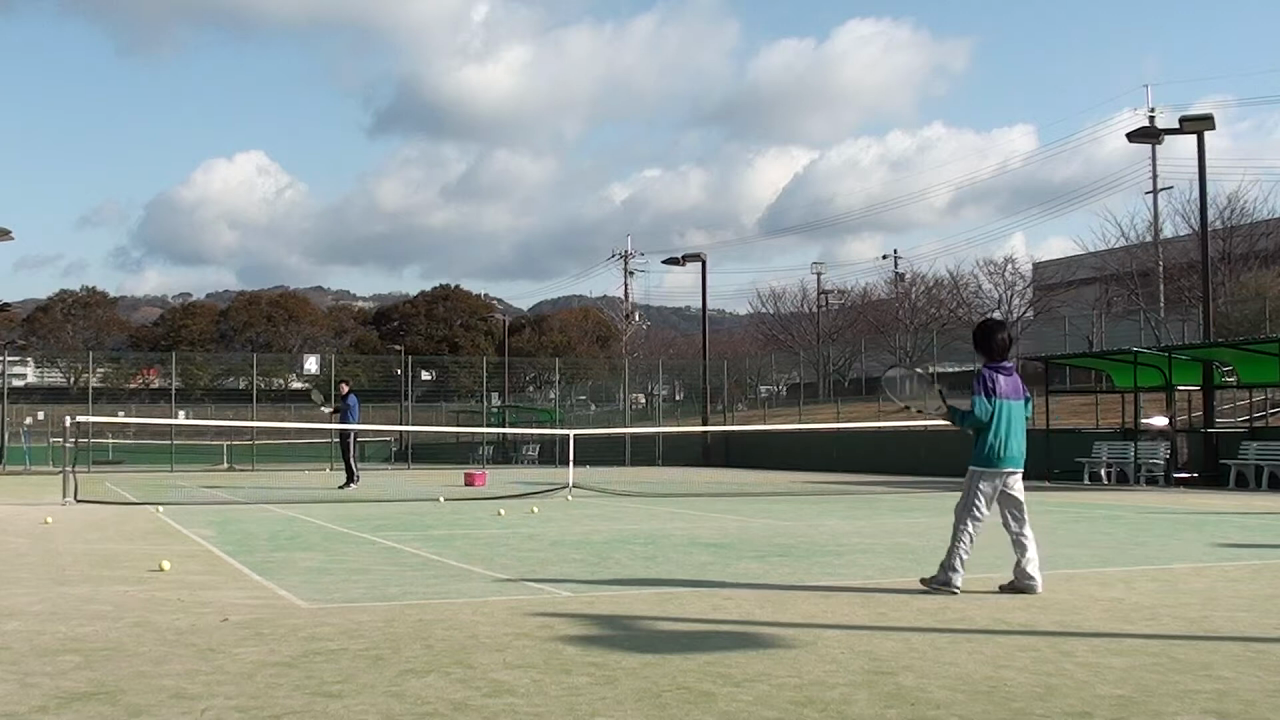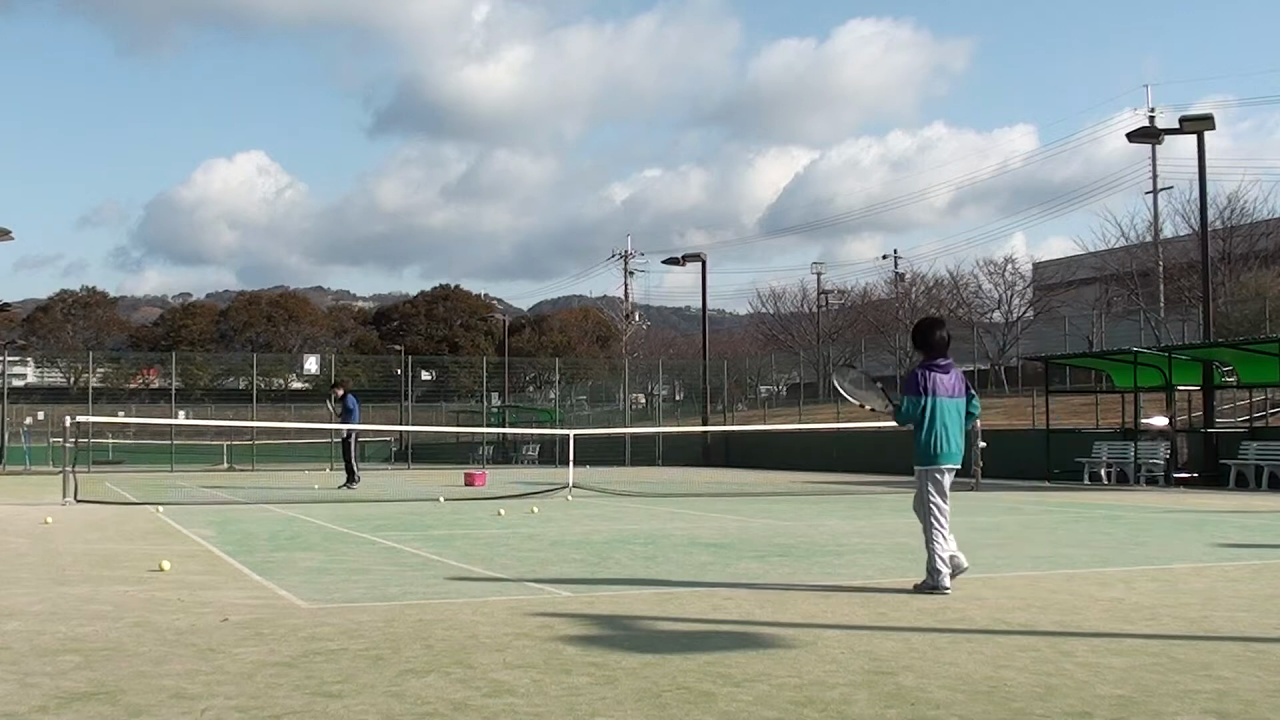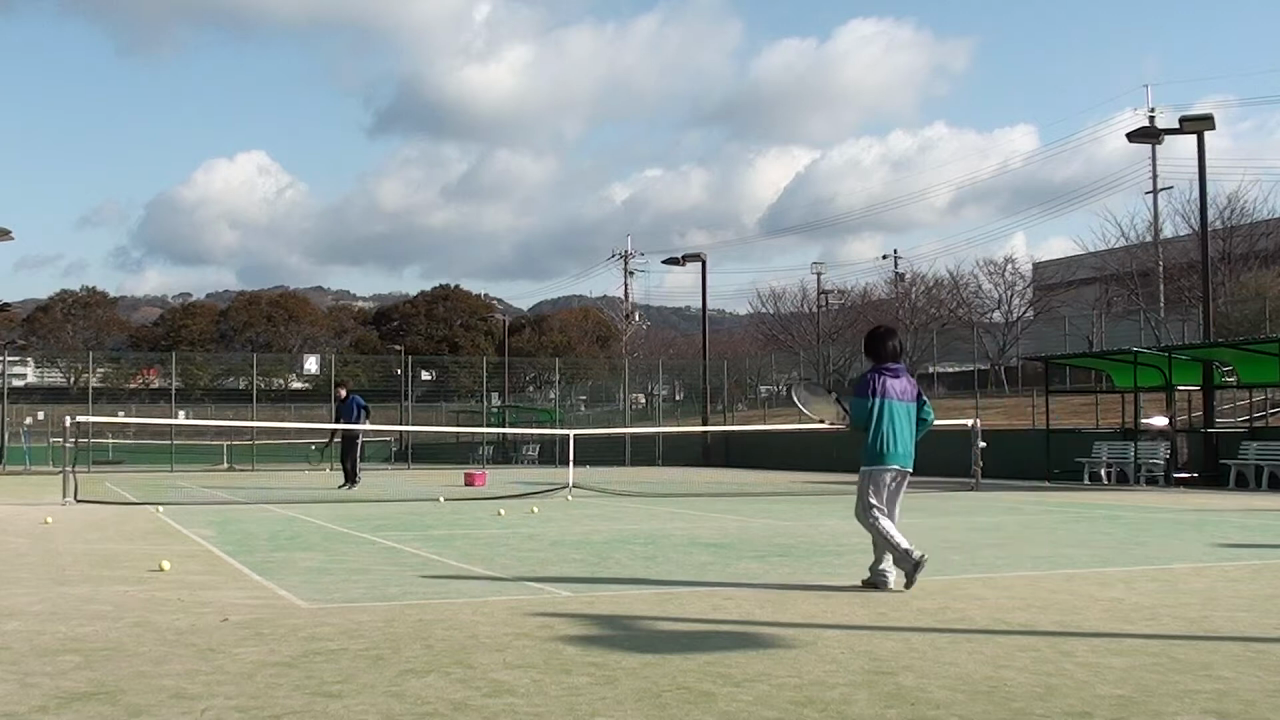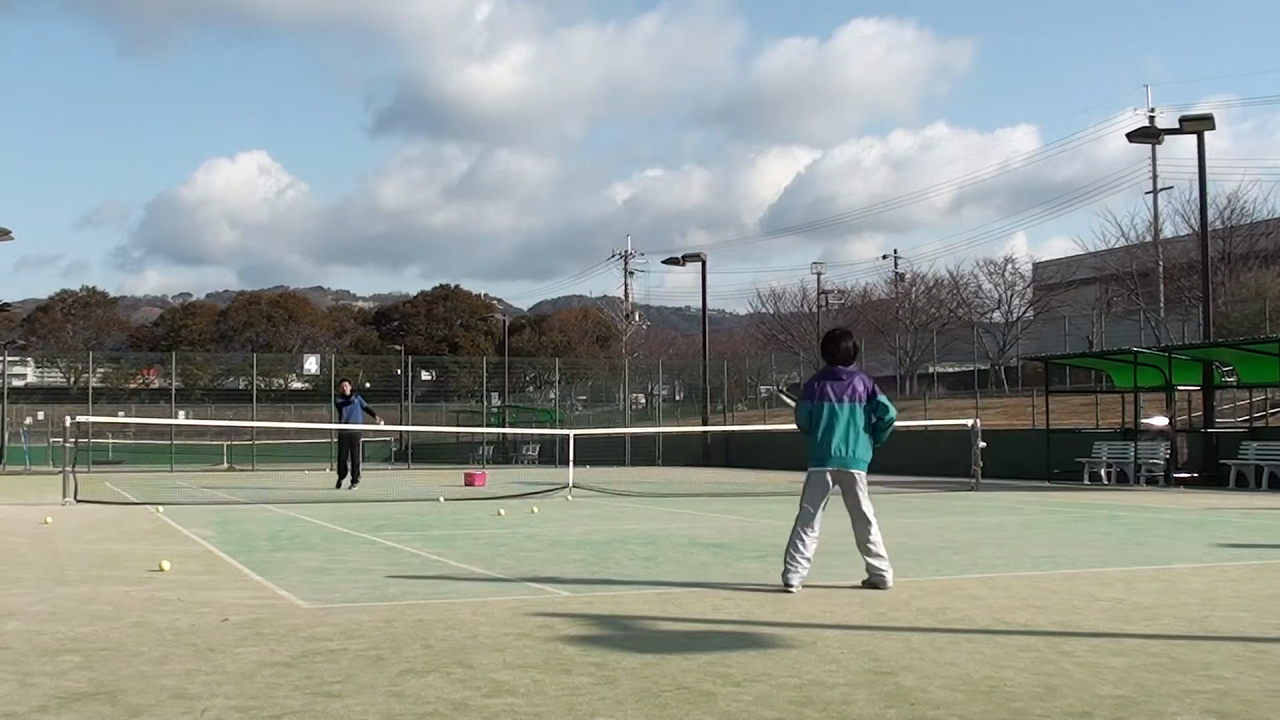
dt=0.4s
person 1, frame 1
left shoulder: (984, 377)
right shoulder: (1015, 378)
left elbow: (979, 415)
right elbow: (1026, 411)
left wrist: (953, 415)
left hip: (987, 459)
right hip: (1014, 460)
left knee: (967, 517)
right knee: (1016, 520)
left ankle: (949, 577)
right ankle: (1028, 578)
person 1, frame 2
left shoulder: (920, 375)
right shoulder: (957, 375)
left elbow: (907, 414)
right elbow: (973, 410)
left wrist: (897, 414)
left hip: (931, 454)
right hip: (954, 452)
left knee: (934, 516)
right knee: (925, 508)
left ankle: (939, 578)
right ankle: (953, 560)
person 1, frame 3
left shoulder: (870, 379)
right shoulder: (910, 382)
left elbow: (859, 418)
right elbow: (927, 416)
left wrist: (852, 424)
left hip: (878, 457)
right hip: (905, 458)
left knee: (869, 512)
right knee: (885, 515)
left ankle: (908, 556)
right ankle: (881, 575)
person 1, frame 4
left shoulder: (815, 384)
right shoulder: (864, 383)
left elbow: (802, 422)
right elbow: (888, 414)
right wrist: (873, 441)
left hip: (821, 460)
right hip: (855, 461)
left knee: (807, 520)
right knee: (864, 519)
left ankle: (793, 575)
right ankle: (881, 574)
